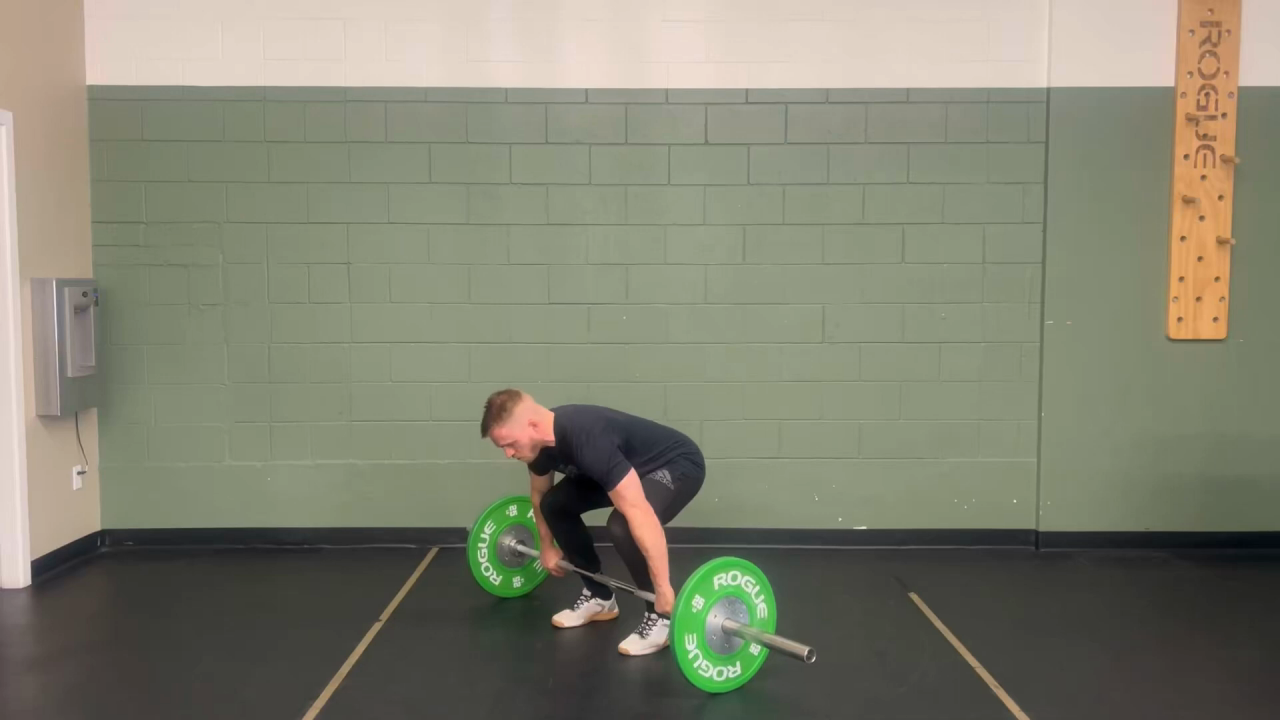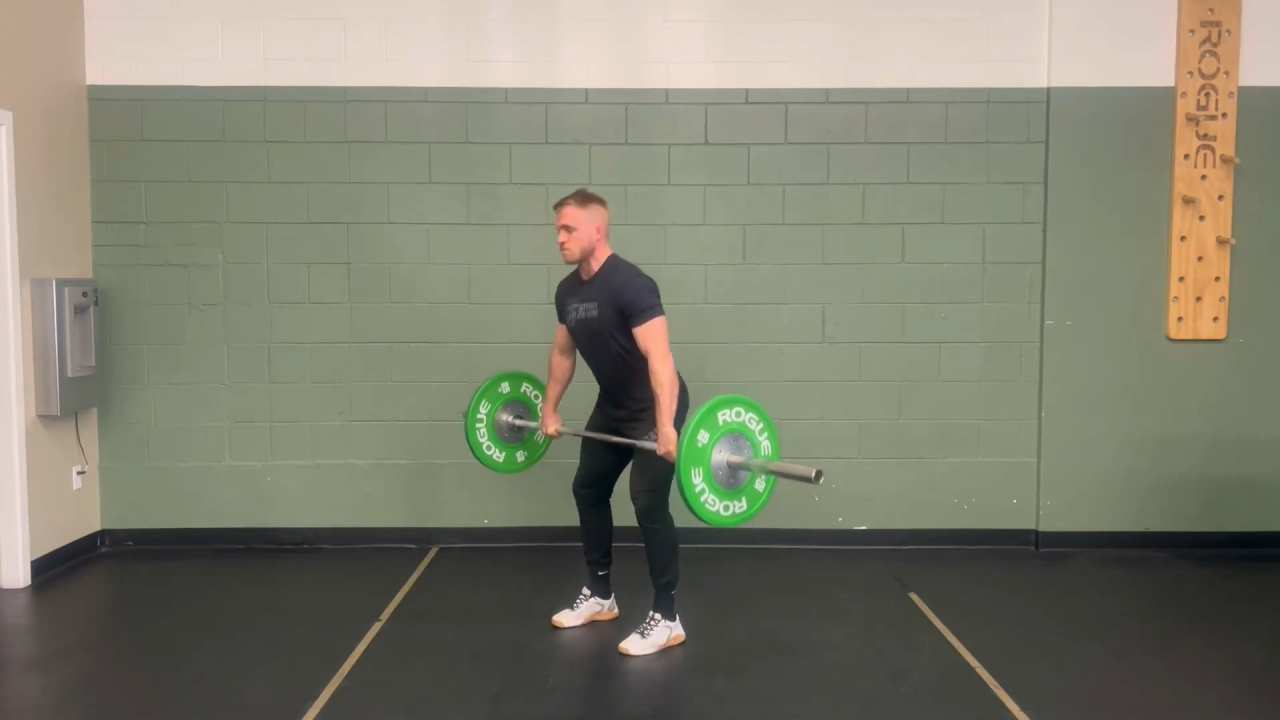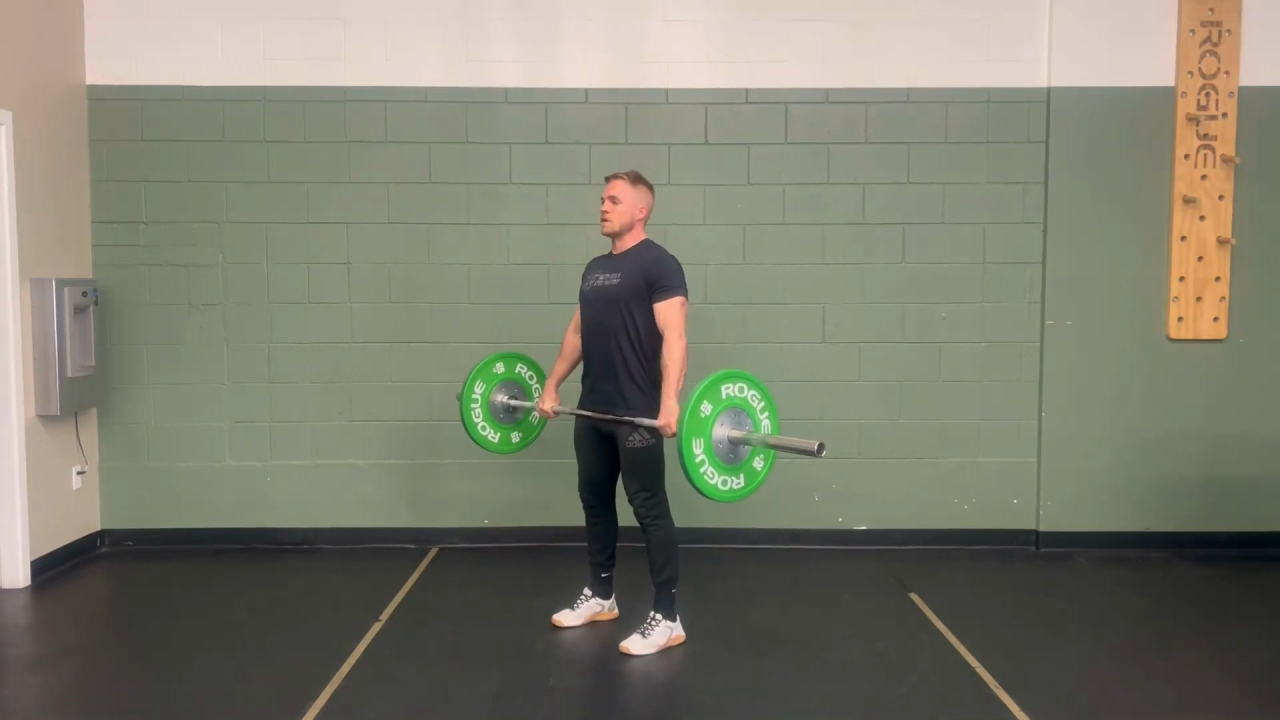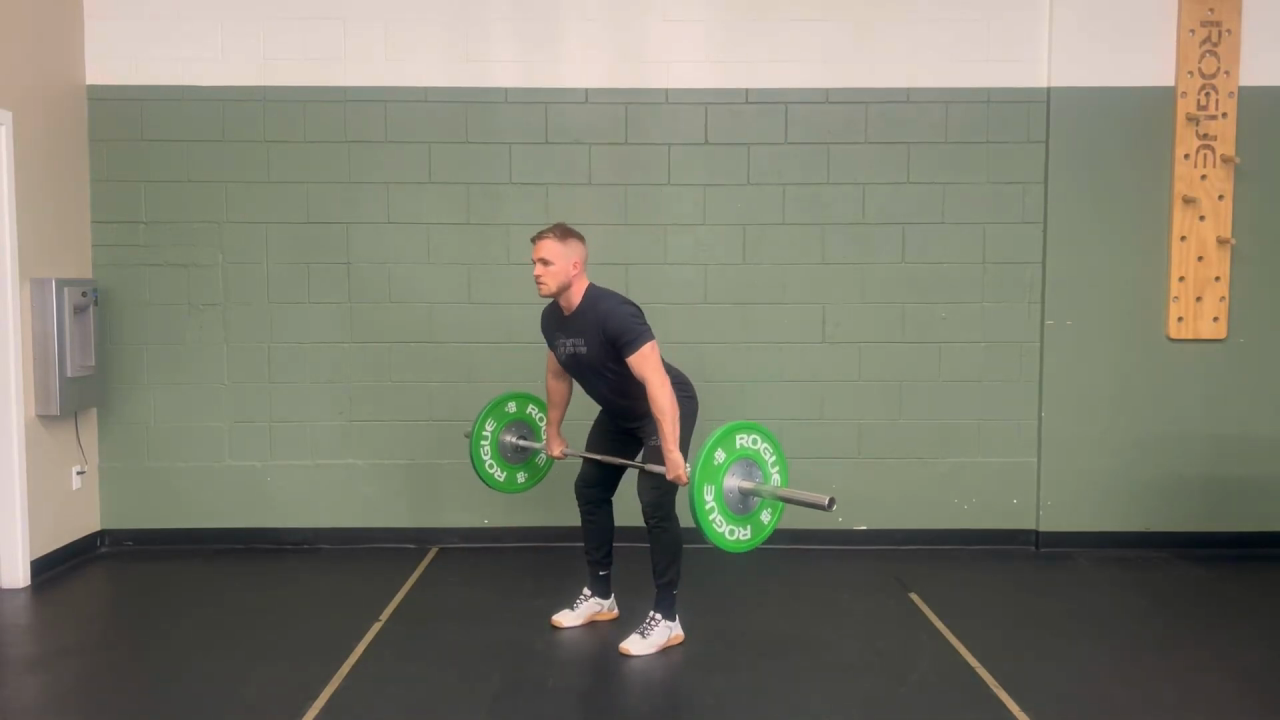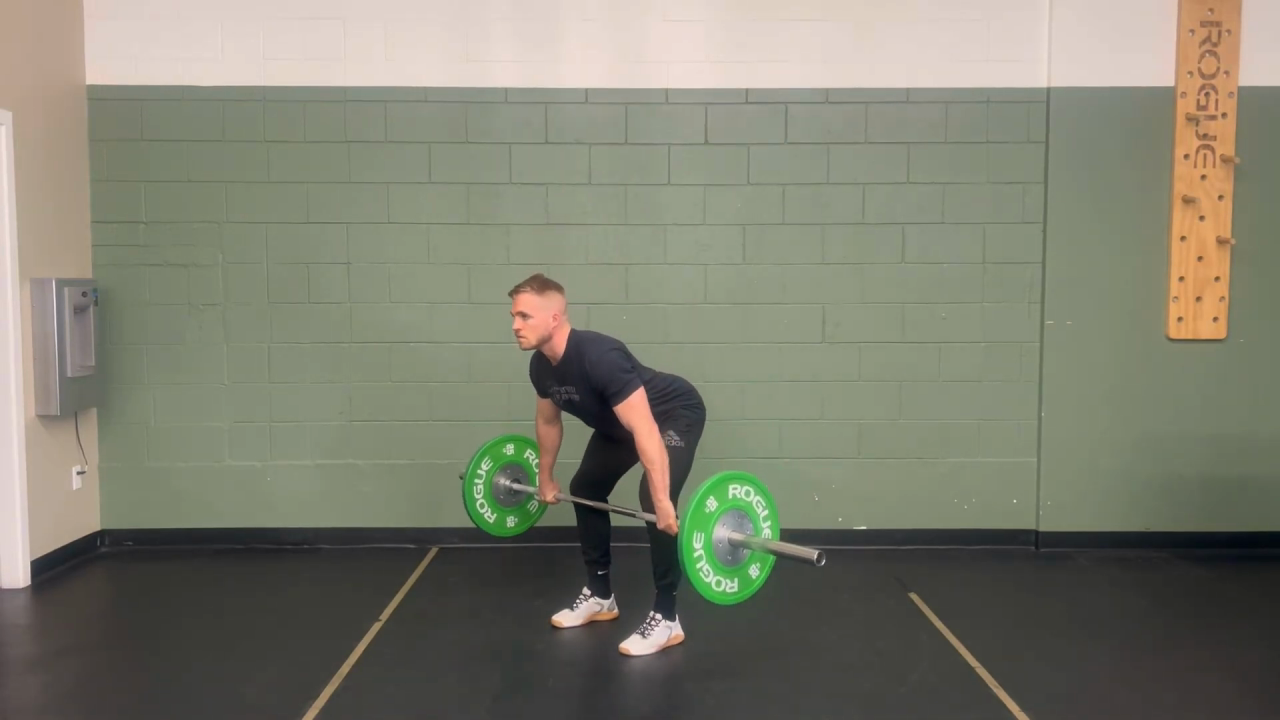
dt=1s
person 1, frame 1
left shoulder: (588, 439)
right shoulder: (539, 439)
left elbow: (639, 514)
right elbow: (540, 494)
left wrist: (663, 588)
right wrist: (547, 547)
left hip: (678, 464)
left knee: (622, 526)
right knee: (555, 504)
left ankle: (661, 616)
right ankle: (599, 596)
person 1, frame 2
left shoulder: (629, 283)
right shoulder: (568, 290)
left elbow: (661, 357)
right elbow: (563, 353)
left wrist: (666, 428)
right wrist: (549, 408)
left hip: (653, 406)
right hip: (613, 407)
left knee: (648, 502)
right knee: (587, 491)
left ankle: (666, 618)
right ankle: (599, 596)
person 1, frame 3
left shoulder: (658, 264)
right shoulder: (595, 268)
left elbow: (673, 337)
right elbow: (578, 332)
left wrist: (670, 402)
right wrist: (551, 386)
left hip: (637, 413)
right hip: (592, 409)
left knee: (649, 508)
right knee: (594, 500)
left ankle: (667, 618)
right ankle: (600, 595)
person 1, frame 4
left shoulder: (613, 312)
right shoulder: (552, 319)
left elbow: (657, 382)
right elbow: (558, 376)
left wrist: (672, 452)
right wrist: (553, 432)
left hip: (666, 407)
right hip: (619, 411)
left knee: (655, 500)
right knee: (590, 489)
left ankle: (666, 618)
right ankle: (599, 596)
person 1, frame 5
left shoulder: (600, 357)
right shoulder: (541, 366)
left elbow: (645, 430)
right elbow: (548, 421)
left wrist: (663, 503)
right wrist: (545, 478)
left hip: (675, 413)
right hip: (619, 421)
left knee: (655, 501)
right knee: (585, 488)
left ankle: (665, 618)
right ankle: (599, 595)
